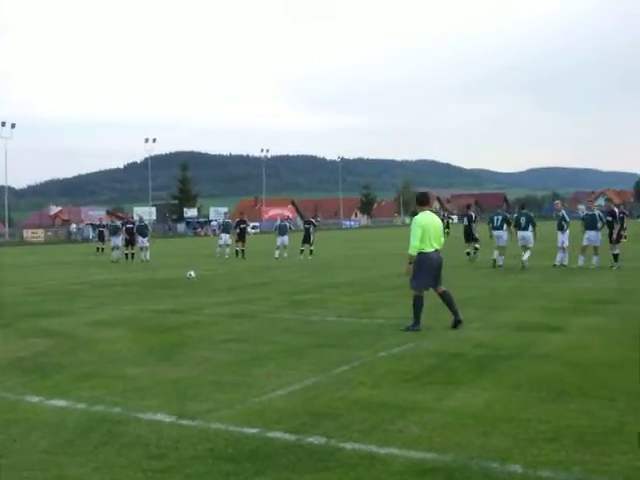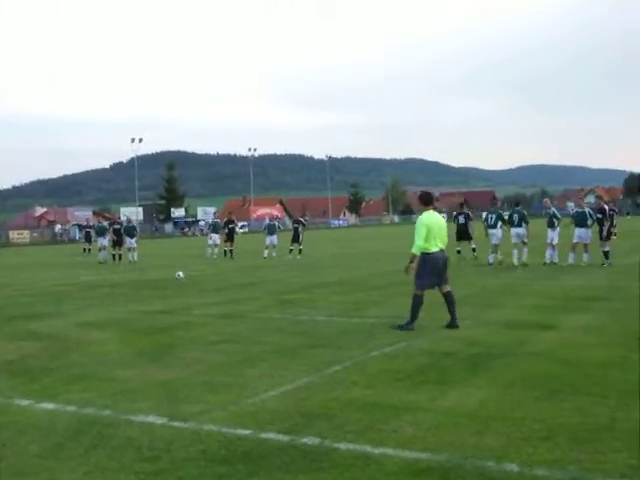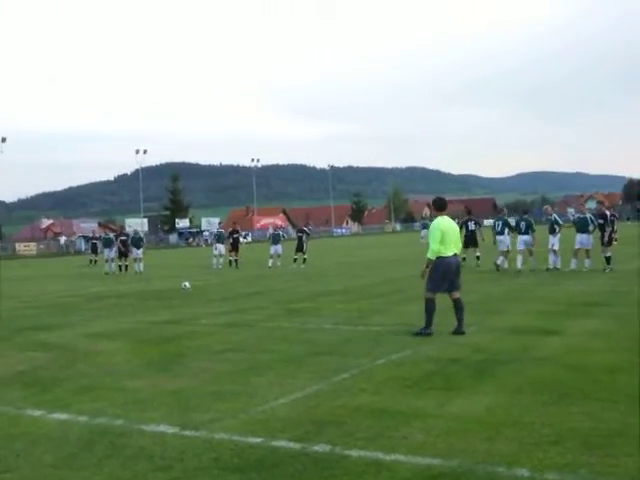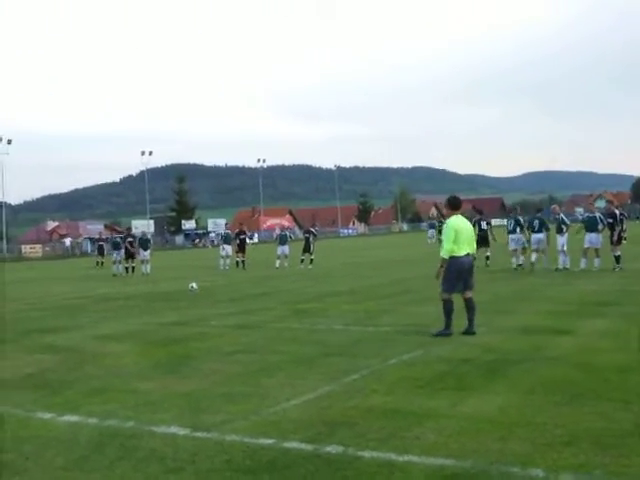
dt=0.2s
person 1, frame 1
left shoulder: (418, 219)
right shoulder: (437, 219)
left elbow: (414, 244)
right elbow: (441, 241)
left wrist: (410, 263)
left hip: (423, 257)
right hip: (436, 256)
left knee: (417, 290)
right knee: (439, 287)
left ankle: (416, 324)
right ankle: (456, 316)
person 1, frame 2
left shoulder: (423, 219)
right shoulder: (441, 218)
left elbow: (418, 243)
left wrist: (411, 262)
left hip: (429, 257)
right hip: (441, 255)
left knee: (419, 290)
right knee: (444, 287)
left ankle: (410, 323)
right ankle: (453, 320)
person 1, frame 3
left shoulder: (436, 224)
right shoulder: (453, 224)
left elbow: (434, 248)
right elbow: (459, 245)
left wrist: (427, 266)
left hip: (442, 261)
right hip: (455, 260)
left knee: (429, 293)
right knee: (455, 294)
left ankle: (428, 328)
right ankle: (460, 326)
person 1, frame 4
left shoulder: (450, 223)
right shoulder: (467, 223)
left elbow: (447, 248)
right elbow: (473, 246)
left wrist: (441, 266)
left hip: (455, 261)
right hip: (468, 260)
left knee: (446, 294)
right knee: (467, 293)
left ankle: (447, 328)
right ankle: (471, 326)
